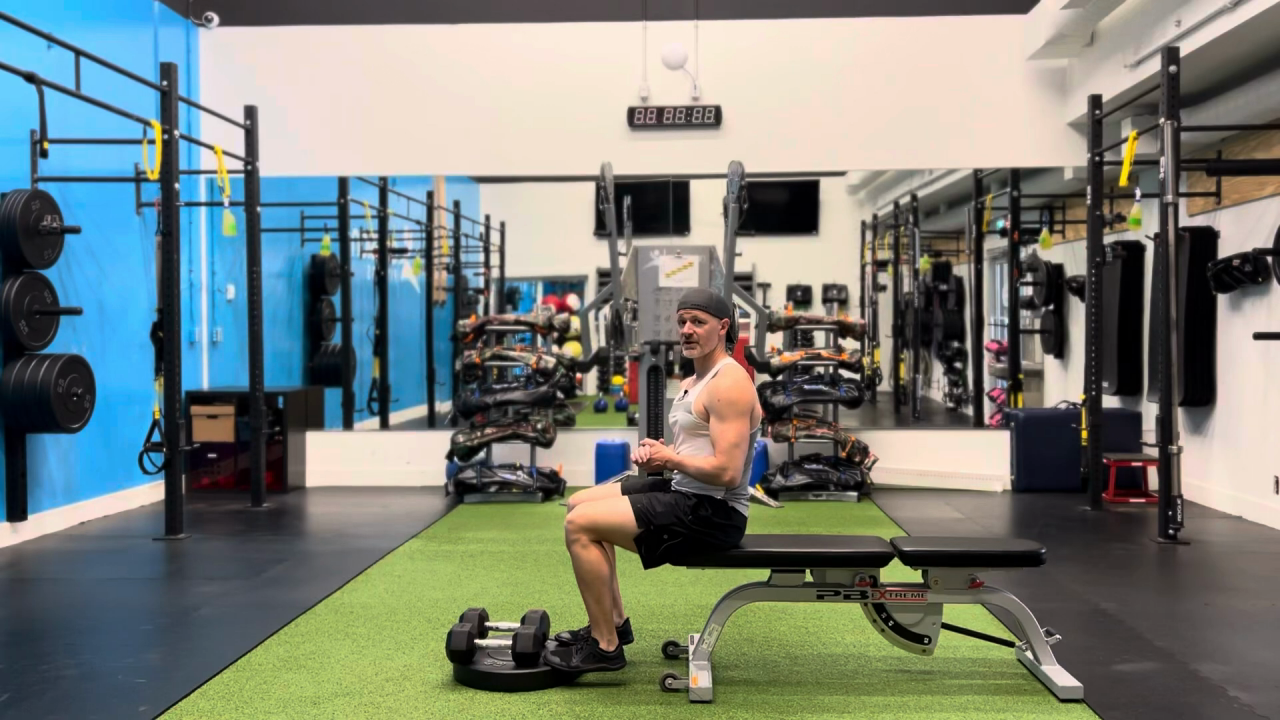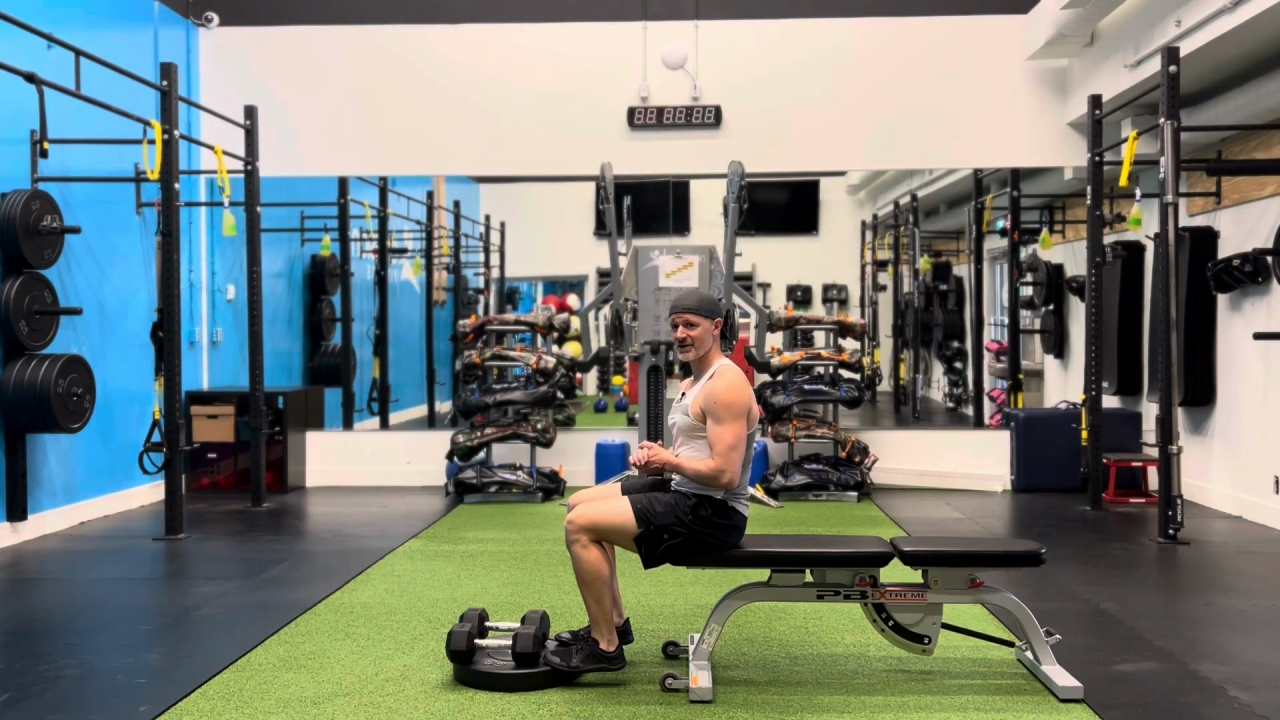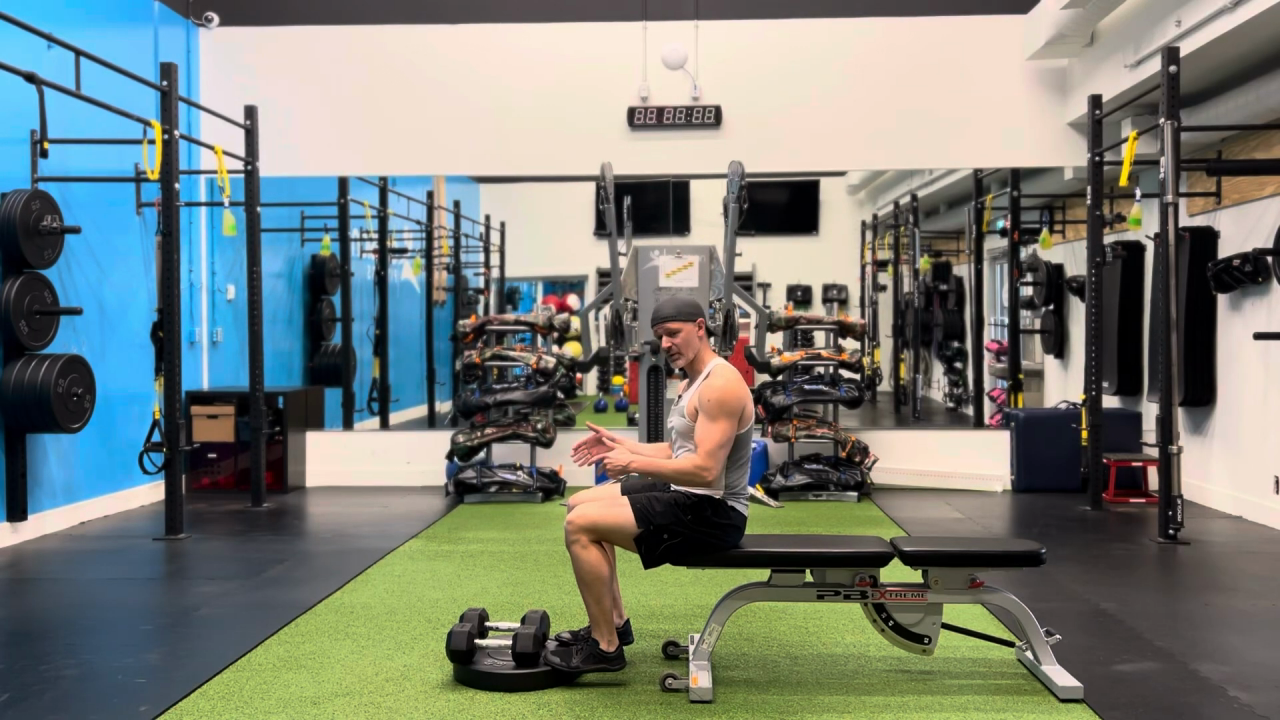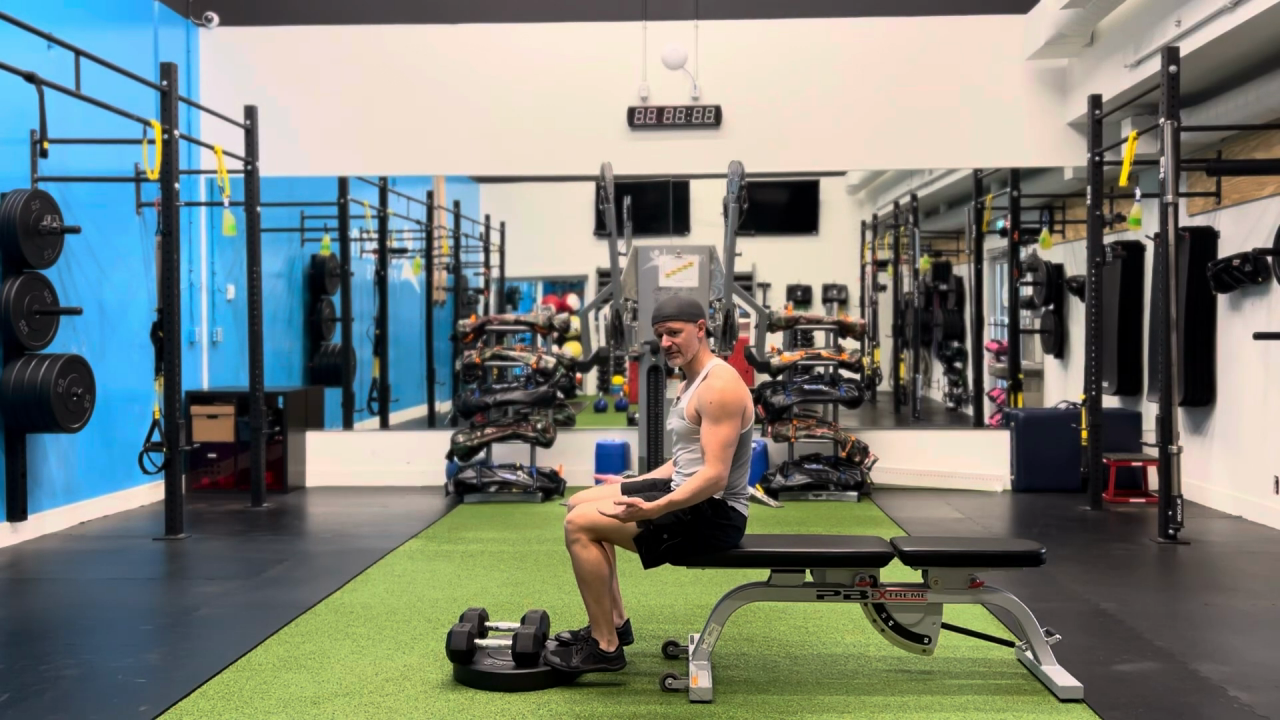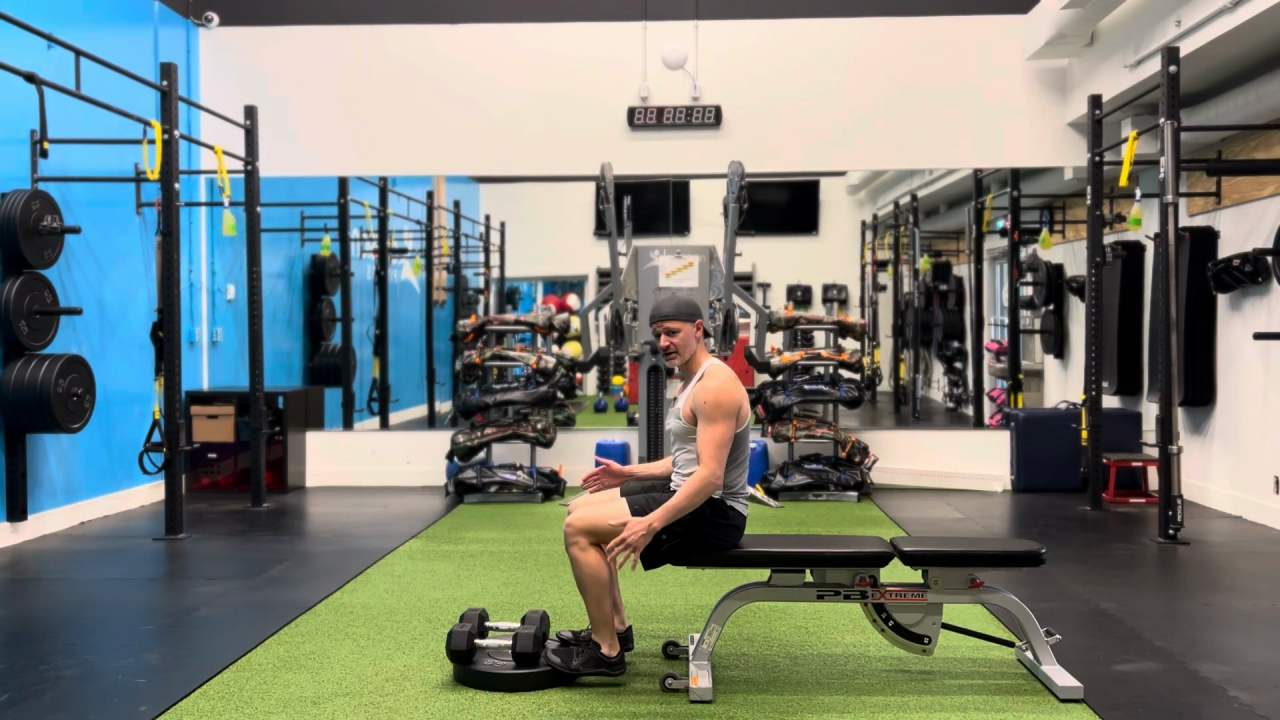
dt=1s
person 1, frame 1
left shoulder: (729, 384)
right shoulder: (692, 382)
left elbow: (726, 472)
left wrist: (668, 459)
right wrist: (655, 452)
left hip: (712, 512)
right hip: (686, 494)
left knee: (579, 524)
right knee: (579, 505)
left ankle: (605, 646)
right ankle: (613, 621)
person 1, frame 2
left shoulder: (725, 385)
right shoulder: (693, 382)
left elbow: (725, 474)
left wrist: (667, 462)
right wrist: (653, 455)
left hip: (713, 512)
right hip: (687, 497)
left knee: (580, 525)
right knee: (579, 505)
left ankle: (605, 647)
right ankle: (613, 622)
person 1, frame 3
left shoulder: (720, 385)
right shoulder: (694, 382)
left elbow: (705, 471)
left wrist: (633, 465)
right wrist: (619, 444)
left hip: (712, 512)
right hip: (690, 498)
left knee: (580, 526)
right knee: (580, 506)
left ankle: (605, 647)
right ankle: (614, 622)
person 1, frame 4
left shoulder: (720, 386)
right shoulder: (692, 383)
left elbow: (715, 476)
left wrist: (652, 510)
right wrist: (631, 484)
left hip: (712, 513)
right hip: (688, 496)
left knee: (579, 525)
right knee: (580, 504)
left ankle: (604, 647)
right ankle: (614, 622)
person 1, frame 5
left shoulder: (715, 386)
right shoulder: (692, 382)
left elbow: (710, 476)
left wrist: (651, 524)
right wrist: (629, 473)
left hip: (712, 512)
right hip: (689, 496)
left knee: (579, 528)
right knee: (580, 509)
left ankle: (605, 650)
right ankle: (615, 626)
